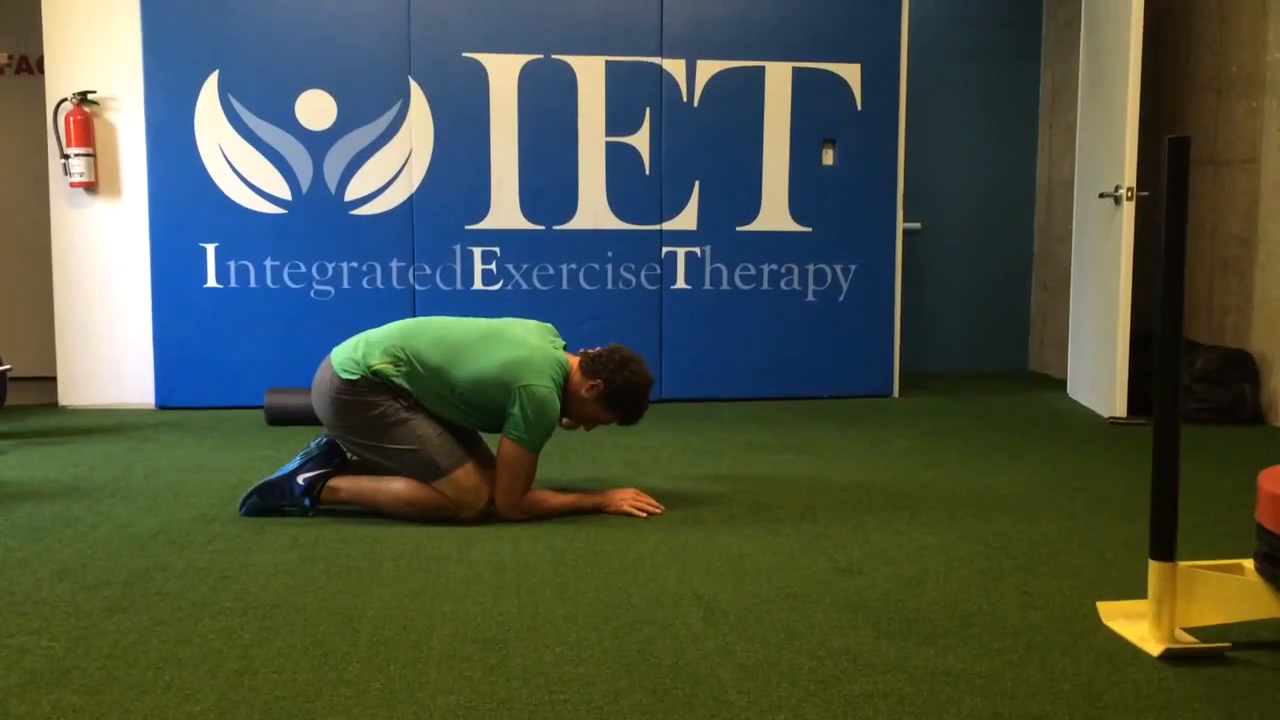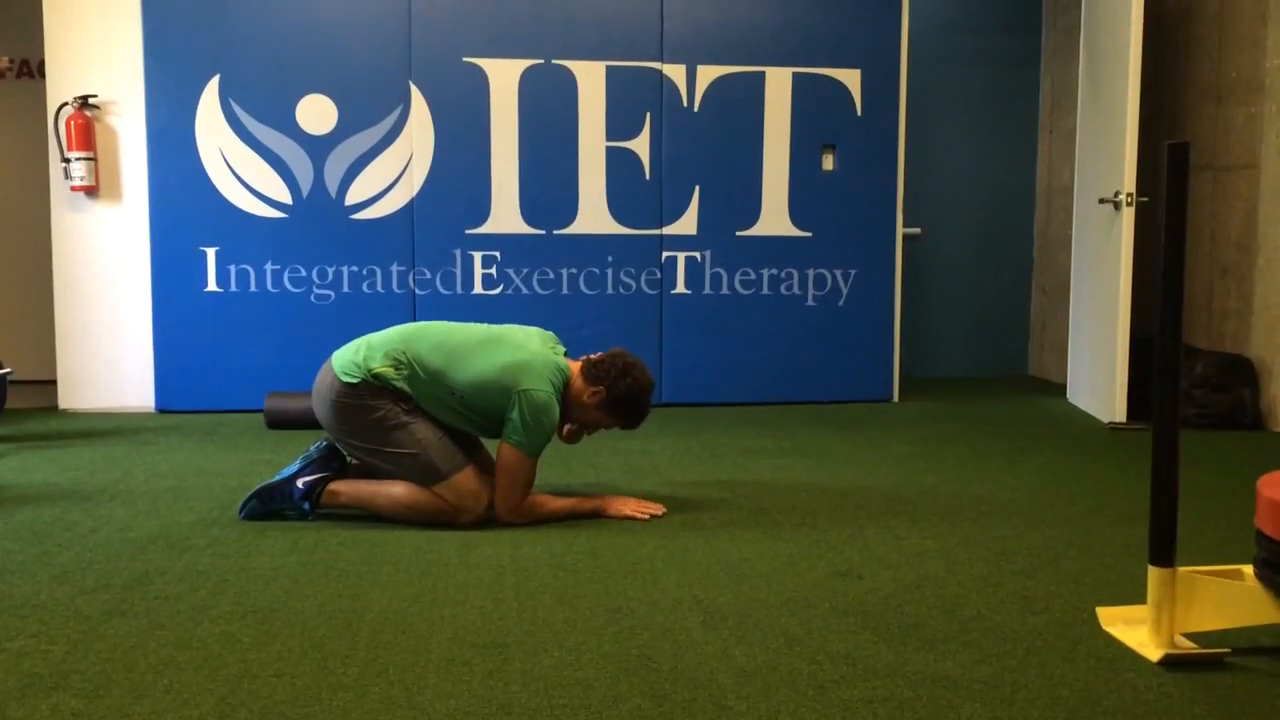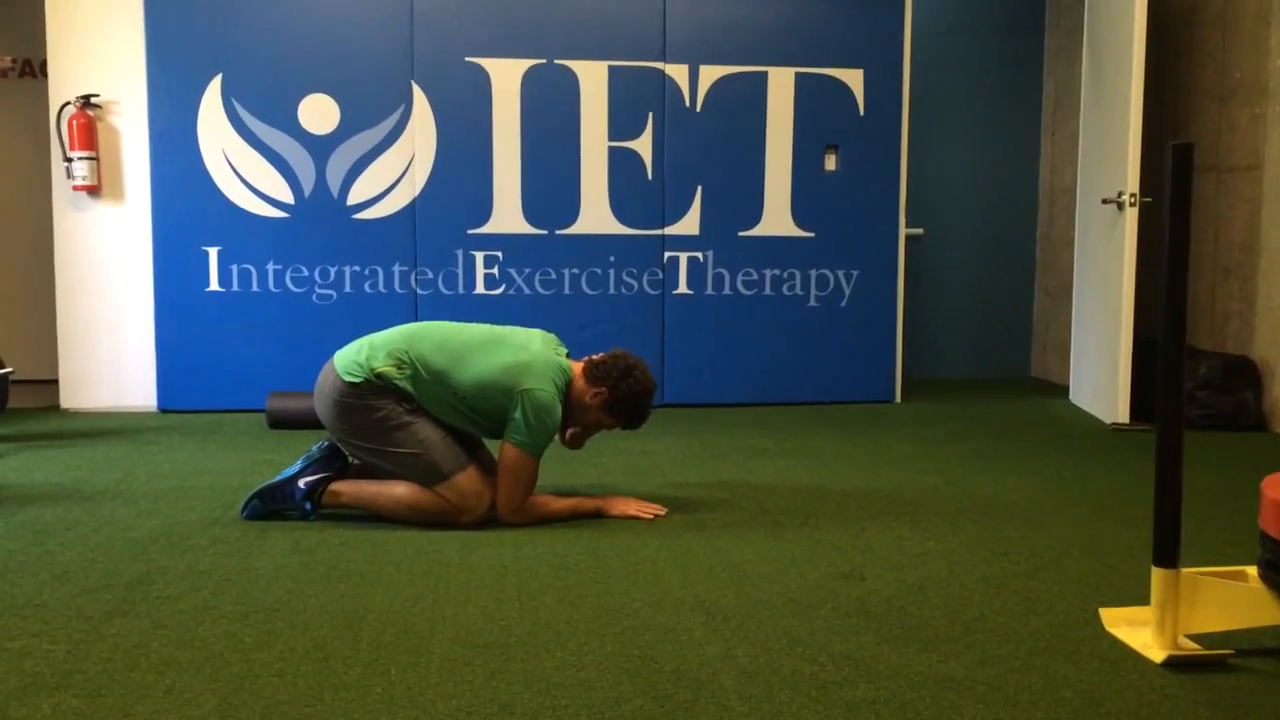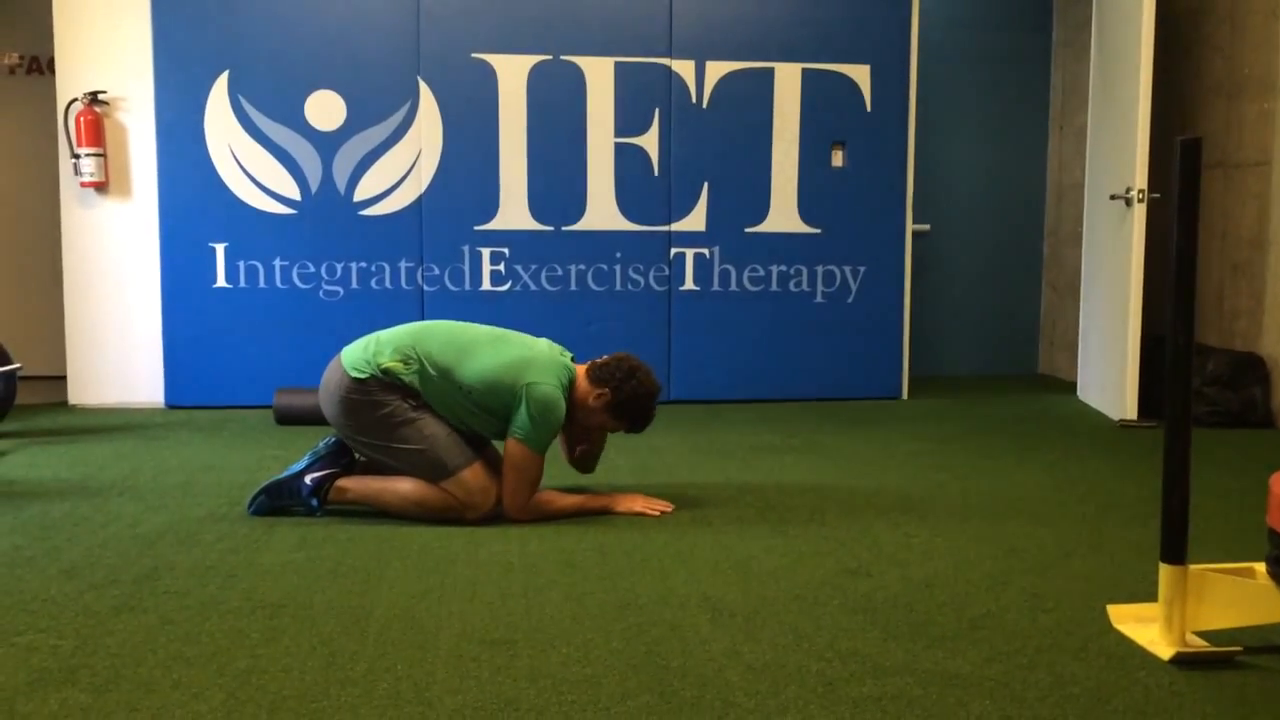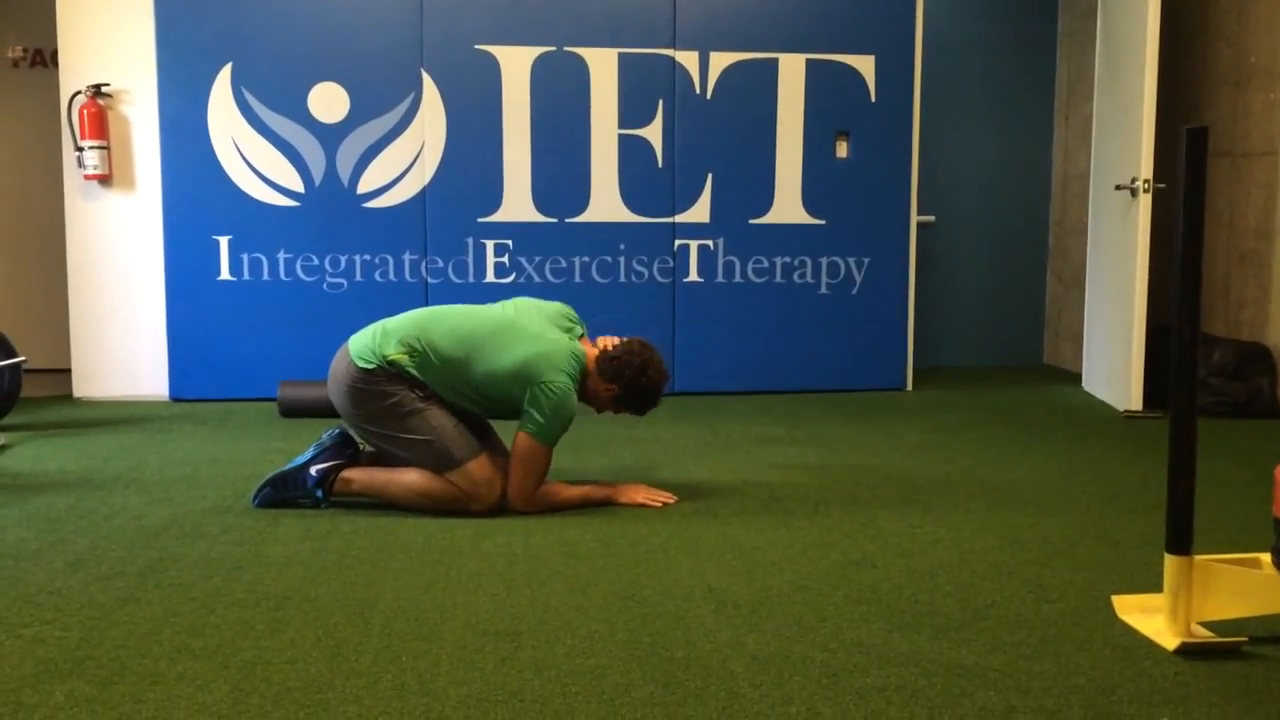
dt=0.4s
person 1, frame 1
left shoulder: (549, 338)
right shoulder: (538, 391)
left elbow: (565, 416)
right elbow: (511, 503)
right wrist: (602, 501)
left hip: (364, 369)
right hip: (354, 386)
left knee: (485, 476)
right knee: (471, 498)
left ankle: (344, 459)
right ankle: (317, 486)
person 1, frame 2
left shoulder: (550, 347)
right shoulder: (537, 395)
left elbow: (567, 435)
right elbow: (510, 508)
left wrist: (572, 425)
right wrist: (601, 505)
left hip: (365, 373)
right hip: (355, 389)
left knee: (484, 479)
right knee: (469, 503)
left ankle: (343, 463)
right ankle: (316, 490)
person 1, frame 3
left shoulder: (551, 348)
right shoulder: (540, 395)
left elbow: (570, 440)
right elbow: (512, 508)
left wrist: (585, 421)
right wrist: (602, 505)
left hip: (365, 373)
right hip: (357, 390)
left knee: (485, 480)
right knee: (471, 503)
left ankle: (345, 463)
right ankle: (319, 491)
person 1, frame 4
left shoulder: (559, 360)
right shoulder: (544, 393)
left elbow: (582, 463)
right elbow: (518, 505)
left wrist: (594, 429)
right wrist: (610, 503)
left hip: (370, 370)
right hip: (362, 386)
left knee: (491, 476)
right knee: (477, 499)
left ankle: (350, 461)
right ankle: (326, 487)
person 1, frame 5
left shoulder: (564, 319)
right shoulder: (555, 386)
right elbow: (523, 497)
left wrist: (606, 352)
right wrist: (612, 493)
left hip: (378, 358)
right hip: (370, 376)
left knee: (497, 468)
right knee: (483, 491)
left ankle: (354, 454)
right ankle: (331, 478)
